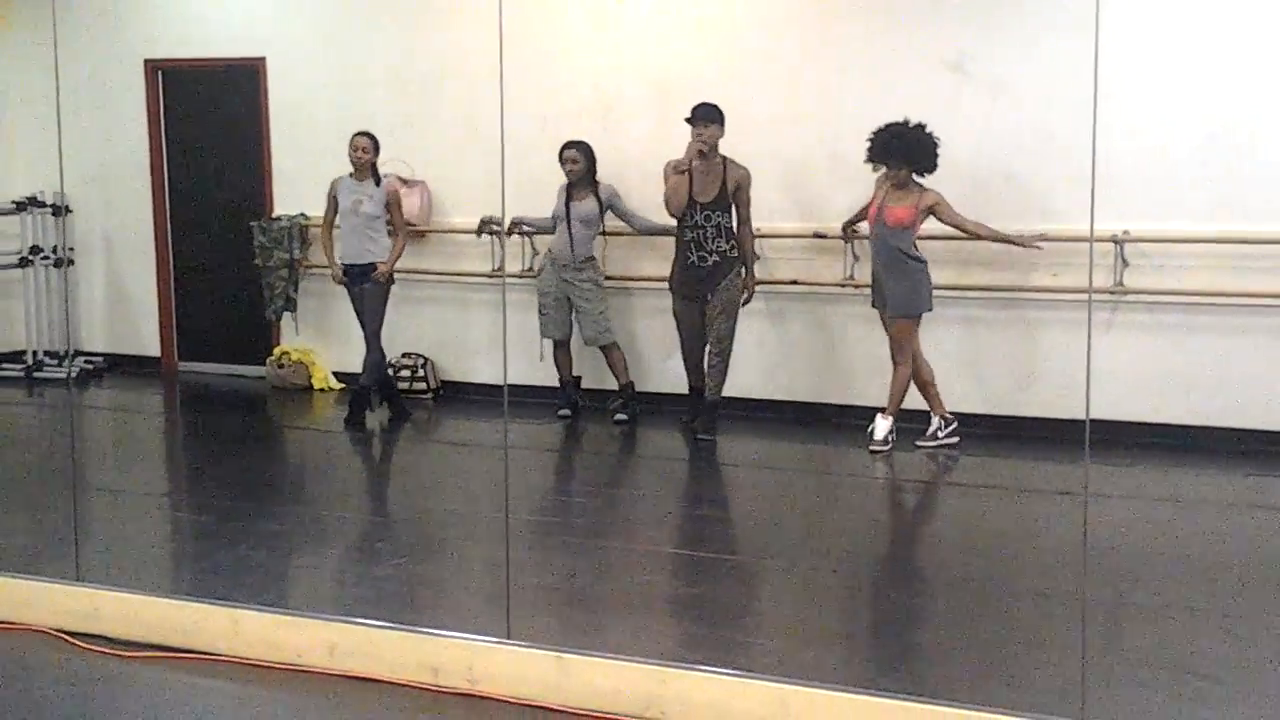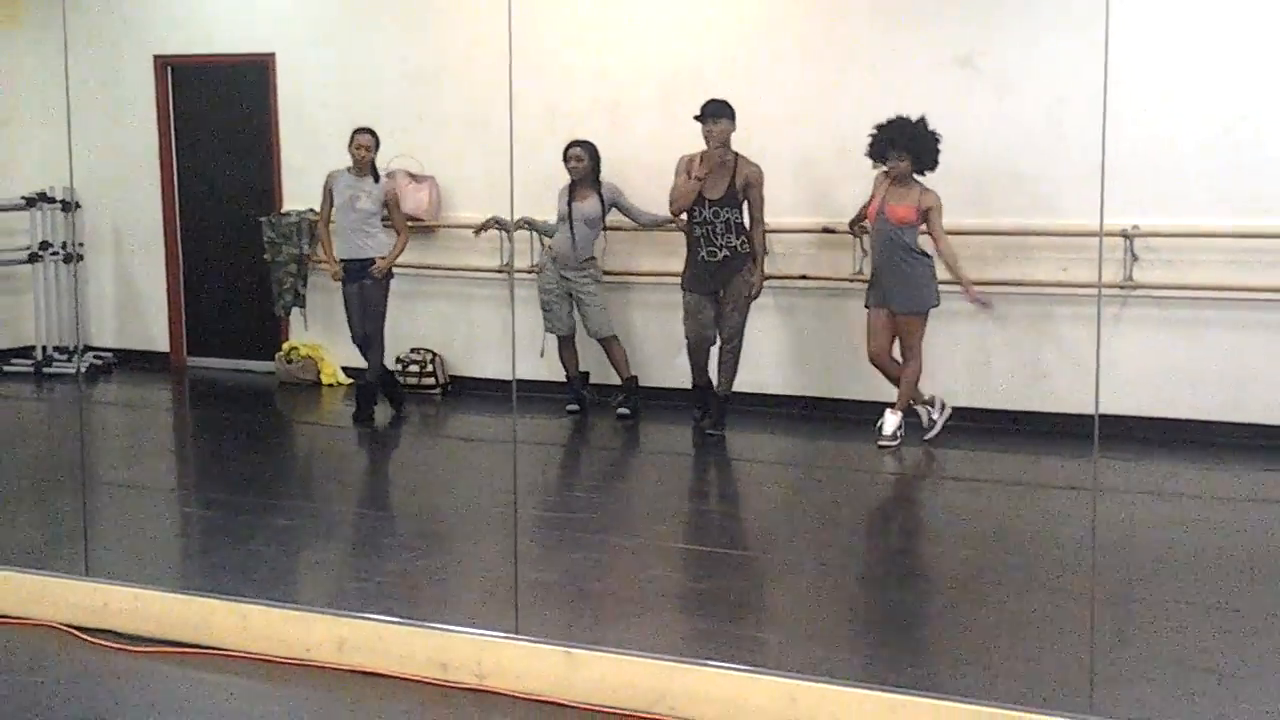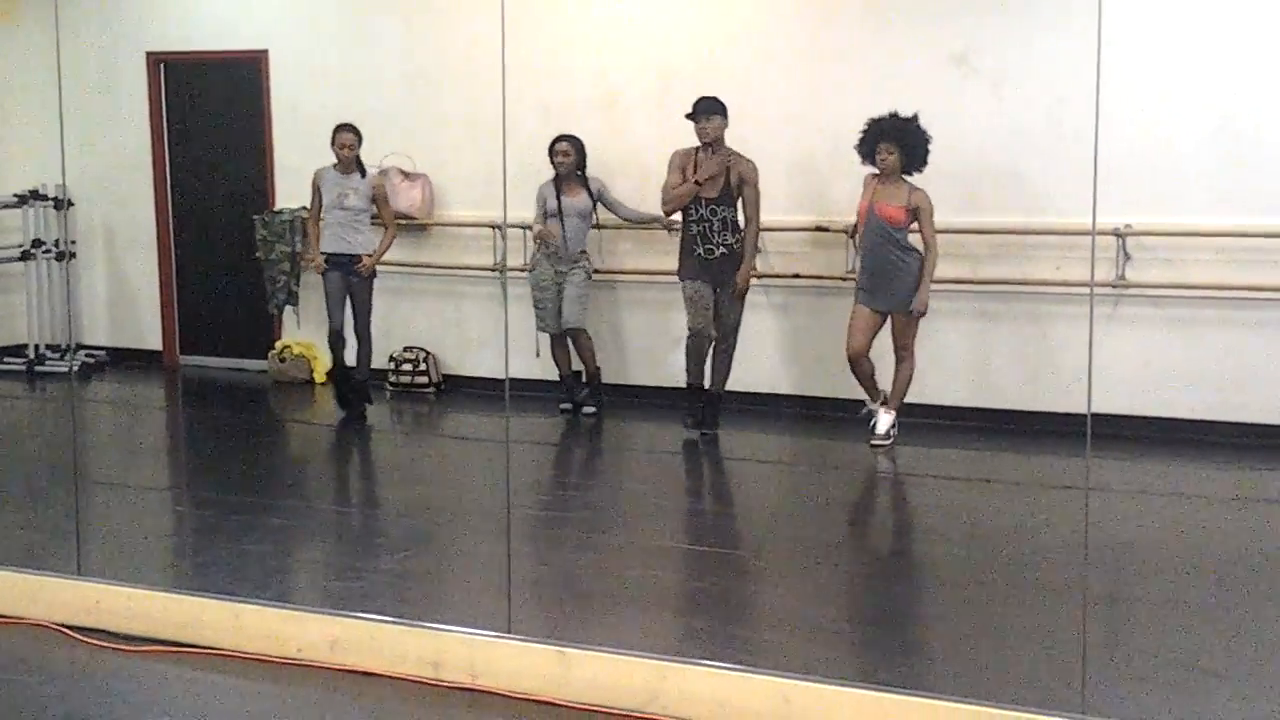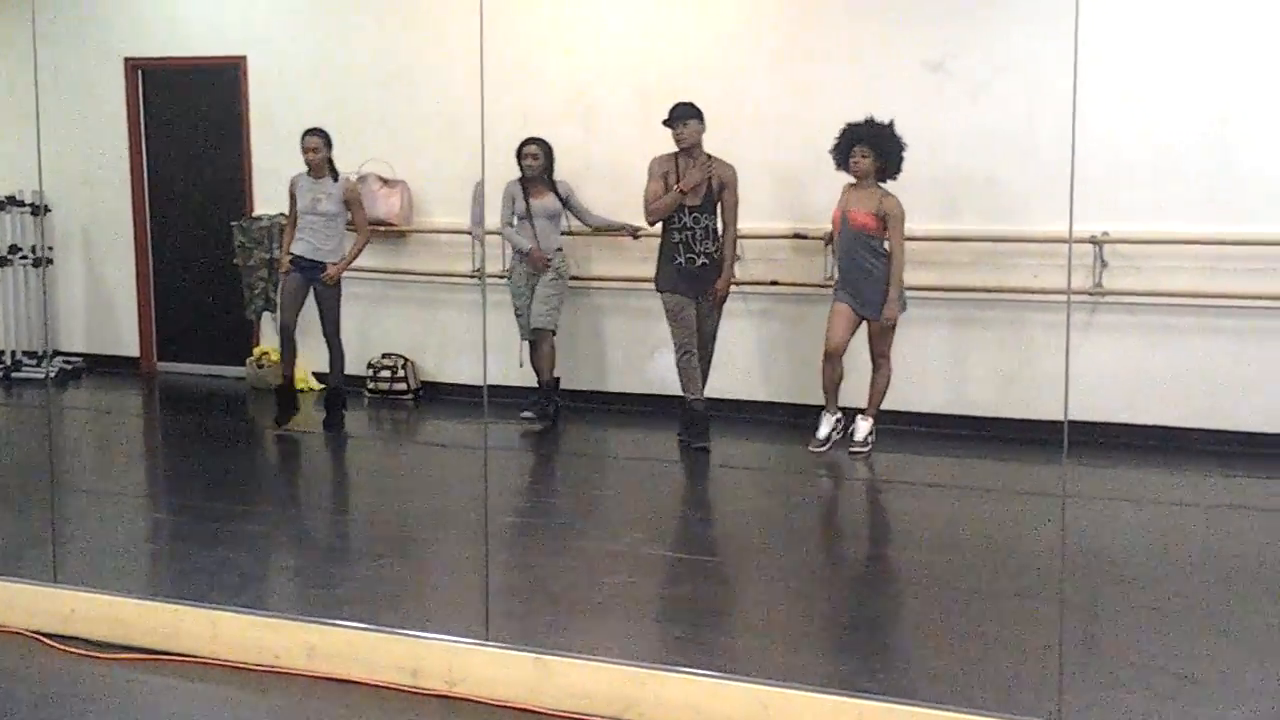
dt=0.3s
person 1, frame 1
left shoulder: (737, 174)
right shoulder: (675, 168)
left elbow: (744, 225)
right elbow: (674, 209)
left wrist: (750, 272)
right wrist: (687, 164)
left hip: (726, 268)
right hip: (687, 267)
left knee: (719, 341)
right knee: (691, 339)
left ankle: (709, 410)
right ankle: (696, 396)
person 1, frame 2
left shoulder: (749, 171)
right shoulder: (688, 164)
left elbow: (757, 223)
right elbow: (675, 208)
left wrist: (759, 269)
right wrist: (703, 171)
left hip: (737, 265)
right hip: (699, 263)
left knee: (730, 337)
right knee: (697, 335)
left ankle: (719, 405)
right ankle: (701, 389)
person 1, frame 3
left shoulder: (743, 167)
right shoulder: (682, 159)
left elbow: (752, 221)
right elbow: (668, 205)
left wrist: (747, 266)
right wrist: (702, 176)
left hip: (731, 260)
right hip: (695, 259)
left knee: (725, 335)
right knee: (700, 329)
left ankle: (713, 403)
right ankle: (694, 396)
person 1, frame 4
left shoulder: (723, 172)
right shoulder: (661, 166)
left elbow: (729, 226)
right elbow: (652, 214)
left wrist: (727, 272)
right wrist: (686, 185)
left hip: (710, 268)
right hip: (674, 268)
left knee: (704, 344)
right knee: (685, 344)
left ankle: (691, 414)
right ankle: (697, 418)
person 2, frame 1
left shoulder: (927, 198)
right shoulder: (882, 184)
left elbow: (967, 225)
left wrist: (1015, 240)
right wrist: (849, 224)
left hip: (908, 282)
right hip: (883, 282)
left knee: (903, 357)
right knee: (911, 355)
left ankle: (885, 423)
right ankle: (943, 420)
person 2, frame 2
left shoulder: (926, 198)
right shoulder: (882, 182)
left elbow: (941, 244)
left wrist: (966, 285)
right wrist: (855, 222)
left hip: (912, 281)
right hip: (881, 281)
left knee: (910, 354)
right knee: (877, 354)
left ankle: (895, 416)
right ankle: (927, 405)
person 2, frame 3
left shoulder: (917, 198)
right shoulder: (870, 183)
left elbow: (930, 246)
left wrist: (925, 289)
right wrist: (858, 228)
left hip: (905, 282)
right hip: (870, 283)
left knee: (903, 353)
right knee: (855, 350)
left ankle: (889, 415)
right ankle: (878, 400)
person 2, frame 4
left shoulder: (888, 203)
right shoulder: (847, 192)
left elbow: (897, 254)
left wrist: (893, 300)
right wrist: (835, 235)
left hip: (879, 288)
right hip: (848, 287)
left knee: (880, 359)
right knee: (832, 349)
left ankle: (866, 423)
right ankle: (831, 416)
person 3, frame 1
left shoulder: (386, 191)
right shoulder: (338, 186)
left elbow: (401, 234)
right elbow: (326, 229)
left wrist: (390, 263)
right wrist: (332, 264)
left hip: (375, 270)
right hip: (350, 270)
left knee: (372, 336)
right knee: (370, 337)
left ankle: (359, 402)
right ankle: (393, 398)
person 3, frame 2
left shoulder: (384, 189)
right shoulder: (334, 180)
left elbow: (402, 233)
right elbow: (323, 224)
left wrist: (389, 260)
right wrist: (331, 261)
left hip: (374, 265)
right hip: (348, 266)
left knee: (374, 334)
right knee: (358, 335)
left ankle: (366, 398)
right ankle: (389, 384)
person 3, frame 3
left shoulder: (372, 183)
right shoulder: (321, 177)
left elbow: (390, 227)
right elbow: (313, 219)
left wrist: (375, 258)
right wrist: (315, 252)
left hip: (359, 261)
right hip: (332, 259)
left knee: (362, 329)
right knee: (334, 327)
left ankle: (358, 395)
right ankle: (340, 372)
person 3, frame 4
left shoulder: (345, 187)
right shoulder: (296, 183)
left elbow: (363, 233)
left wrist: (341, 266)
right wrist: (284, 255)
left hip: (326, 268)
right hip: (298, 262)
left knee: (331, 336)
right knee: (286, 326)
left ankle: (335, 405)
right ankle: (287, 392)
person 4, frame 1
left shoulder: (605, 192)
right shoulder: (563, 191)
left elbow: (635, 222)
left wrist: (669, 229)
right wrist: (523, 221)
left hip: (585, 272)
right hip: (553, 269)
left knee: (602, 335)
right knee: (559, 336)
left ankle: (627, 395)
right ankle: (569, 394)
person 4, frame 2
left shoulder: (608, 191)
right shoulder: (565, 192)
left elbow: (640, 217)
left wrist: (672, 219)
right wrist: (527, 222)
left hip: (585, 270)
right hip: (553, 266)
left knee: (603, 331)
right knee: (564, 332)
left ankle: (630, 389)
right ankle: (576, 389)
person 4, frame 3
left shoulder: (593, 185)
right shoulder: (546, 189)
left elbow: (622, 211)
right elbow: (537, 226)
left wrist: (656, 218)
right wrist: (544, 231)
left hip: (577, 263)
right hip: (546, 262)
left knee: (573, 325)
right knee: (555, 329)
left ankle: (594, 384)
right ankle: (569, 386)
person 4, frame 4
left shoulder: (560, 188)
right shoulder: (513, 188)
left elbow: (588, 219)
right elbow: (506, 228)
left wrist: (622, 226)
right wrist: (529, 248)
left hip: (553, 265)
right hip: (522, 266)
left knee: (542, 327)
right knee: (532, 333)
left ankle: (546, 393)
right ankle: (547, 393)
